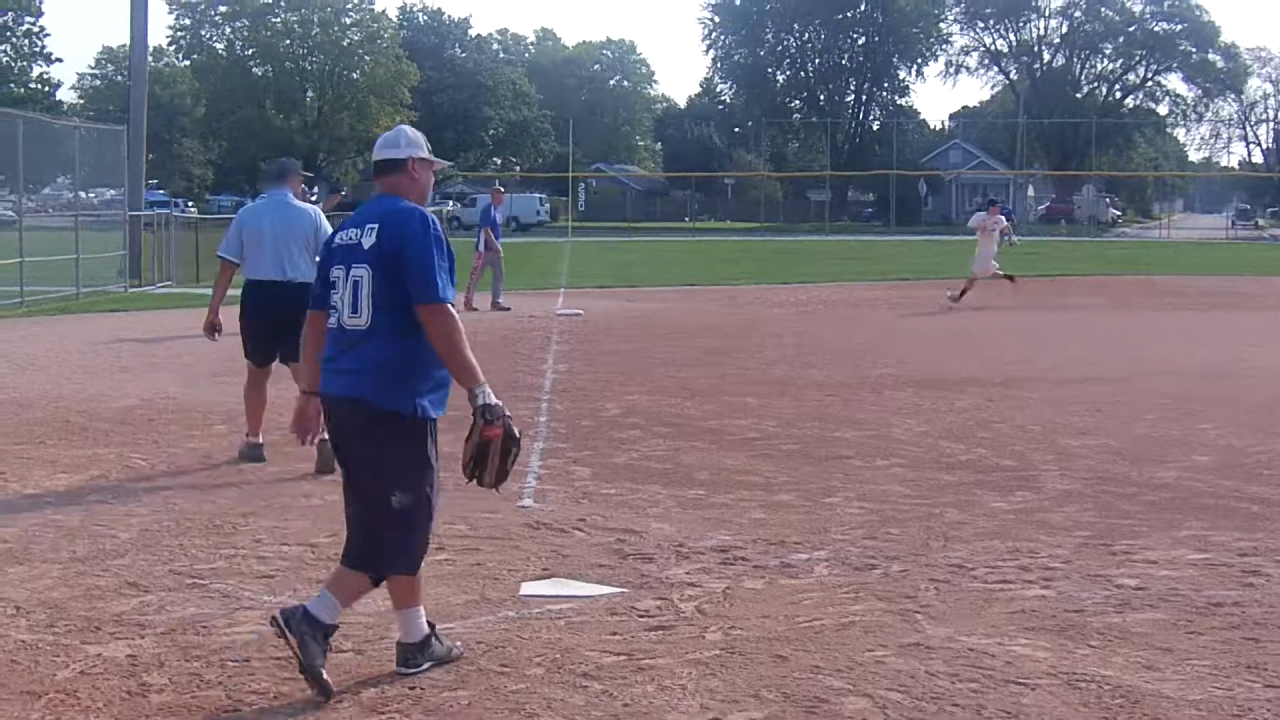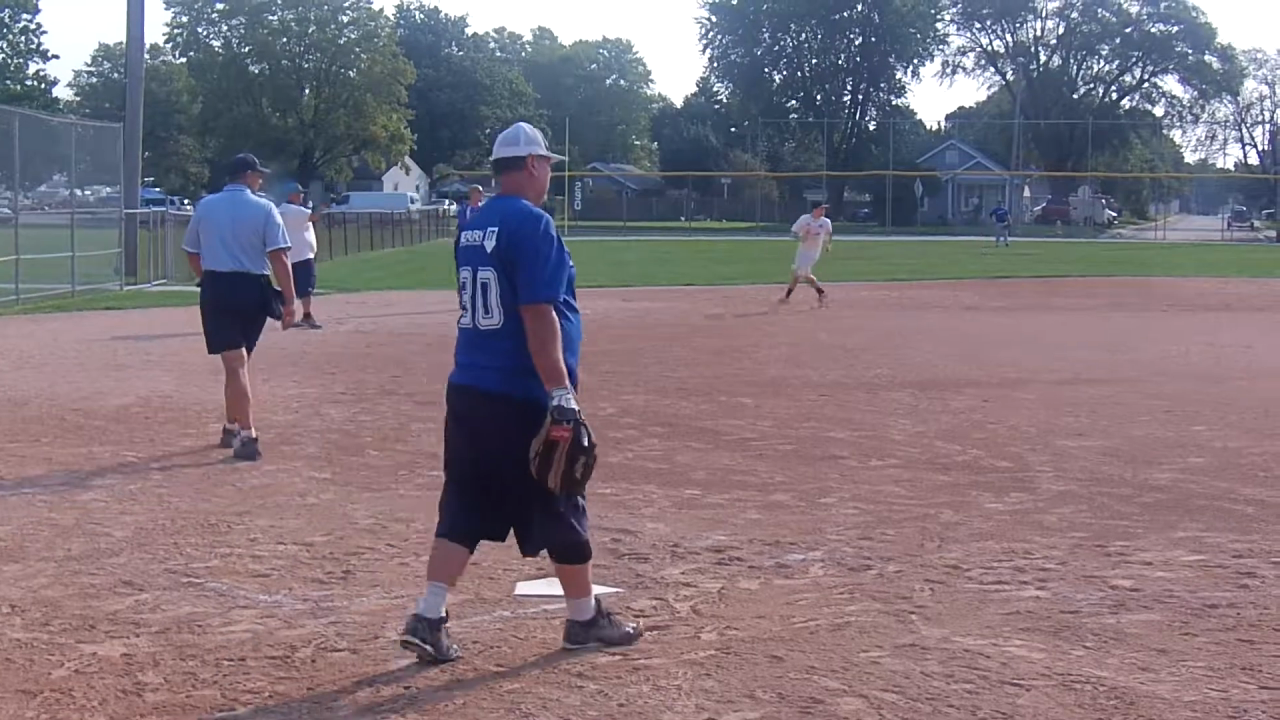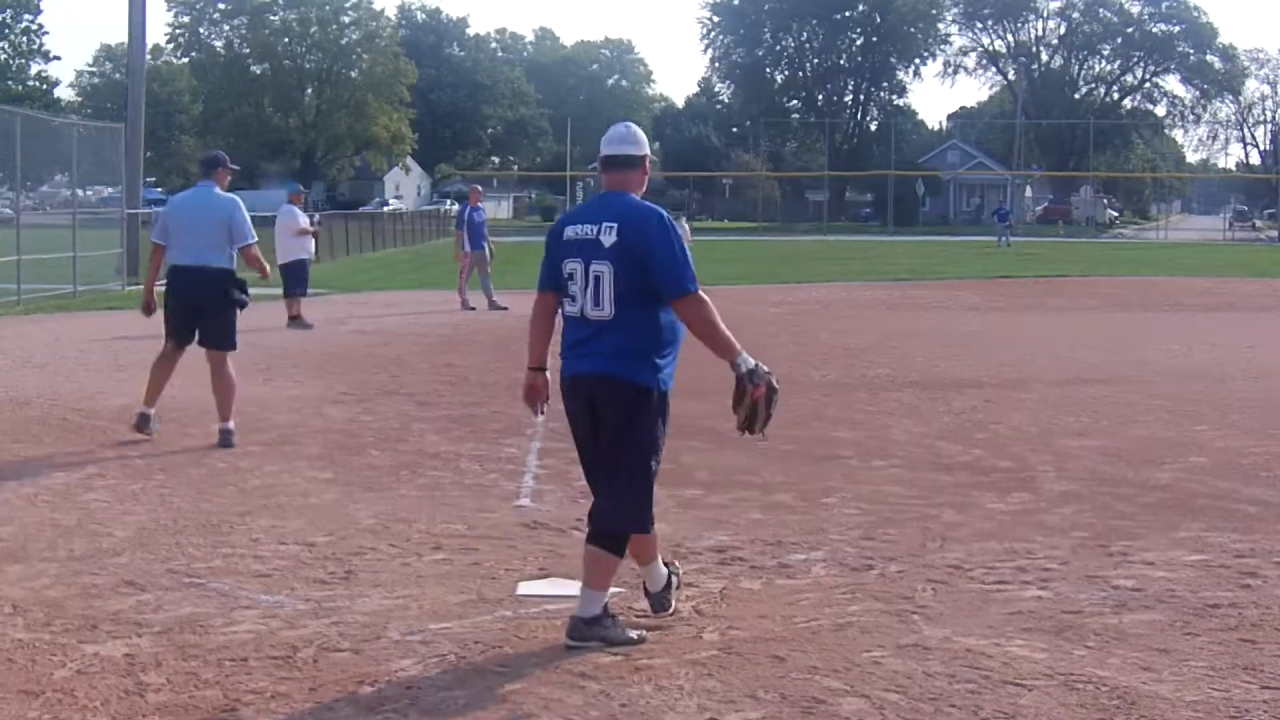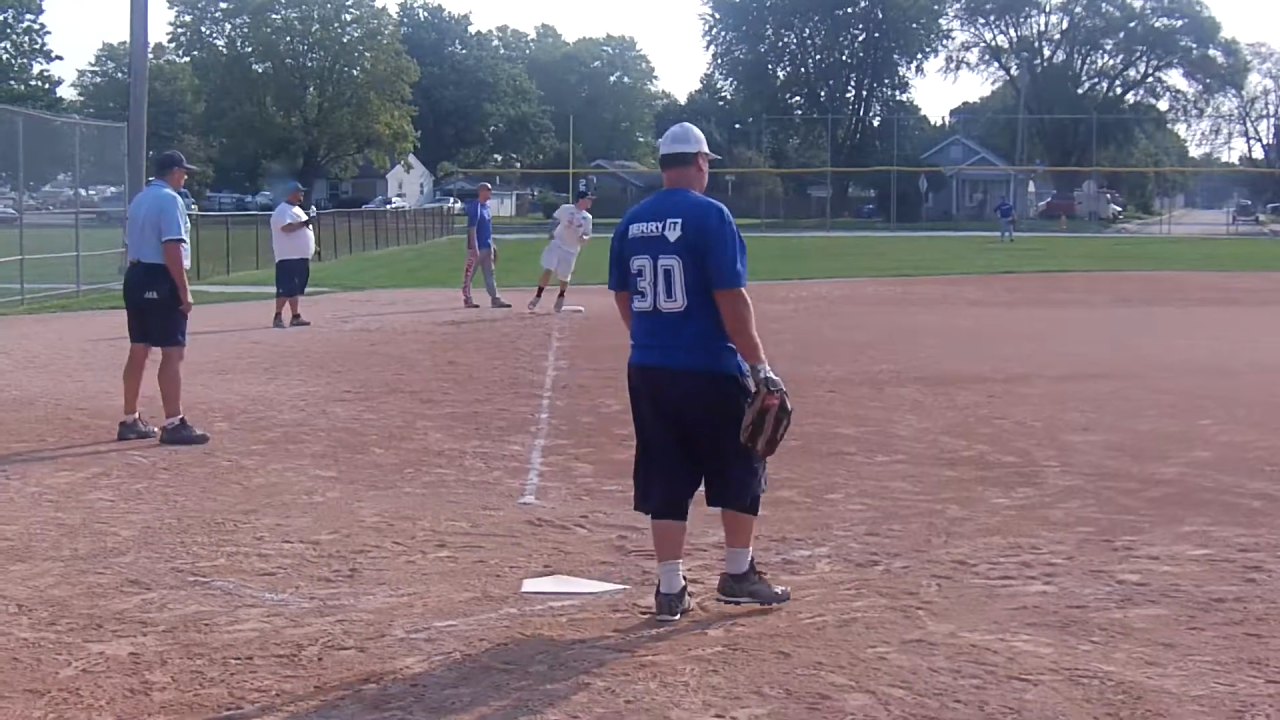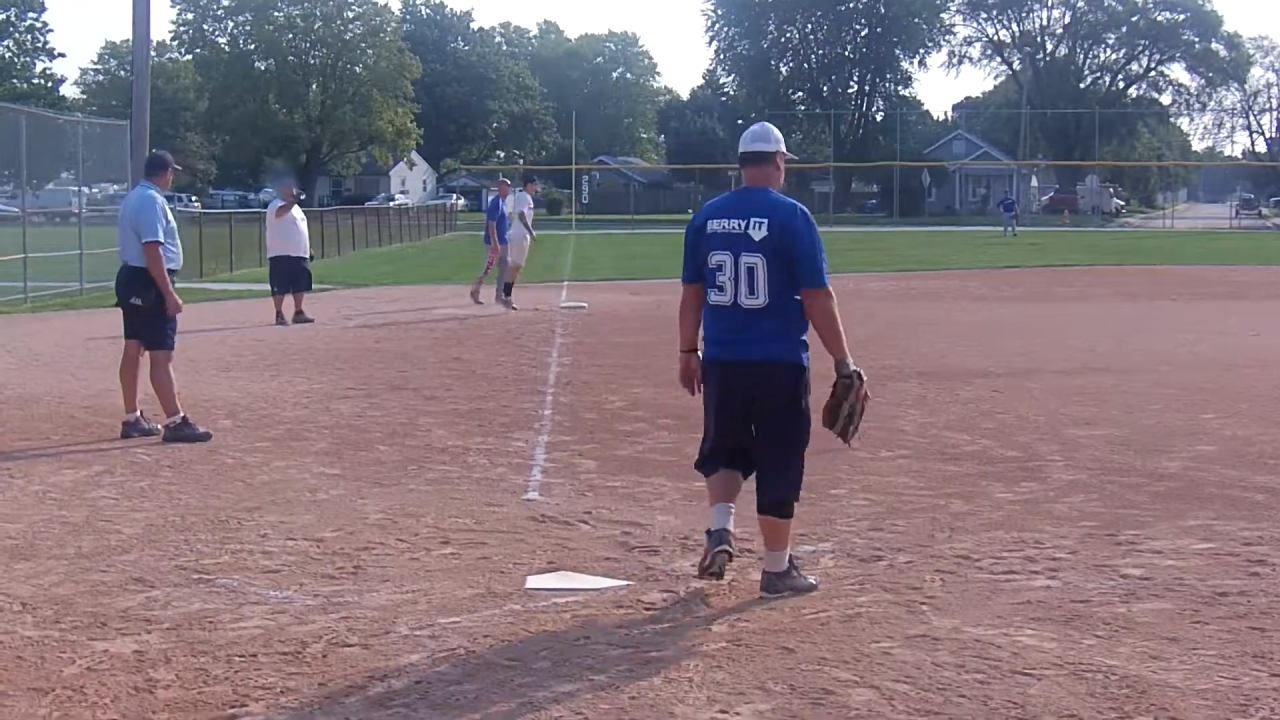
dt=0.5s
person 1, frame 1
left shoulder: (344, 231)
right shoulder: (415, 223)
left elbow: (317, 320)
right elbow: (437, 317)
left wrist: (310, 392)
right wrist: (480, 389)
left hip: (342, 397)
right hip: (395, 403)
left knee: (400, 519)
right knee: (390, 530)
left ankle: (415, 638)
right ankle: (311, 618)
person 1, frame 2
left shoulder: (471, 228)
right shoulder: (533, 224)
right elbow: (540, 317)
right wrist: (561, 393)
left hip: (469, 389)
right hip: (525, 395)
left knee: (467, 509)
right knee: (557, 509)
left ankle: (427, 617)
right ankle: (584, 618)
person 1, frame 3
left shoulder: (567, 224)
right shoulder: (650, 221)
left elbow: (545, 303)
right elbow: (689, 304)
left wrist: (536, 369)
right wrist: (739, 359)
left hip: (579, 378)
right hip: (634, 379)
left knee: (619, 486)
right knee: (622, 494)
left ankle: (656, 582)
right ankle: (589, 615)
person 1, frame 4
left shoulder: (631, 222)
right shoulder: (711, 215)
left elbow: (624, 300)
right elbow: (731, 300)
right wrist: (760, 366)
left hip: (648, 370)
right hip: (710, 370)
left knee: (663, 481)
right knee: (740, 469)
left ankle: (669, 589)
right ankle: (738, 574)
person 1, frame 5
left shoulder: (706, 216)
right shoulder: (792, 216)
left elbow: (692, 293)
right elbow: (818, 298)
left wrist: (689, 352)
right wrist: (844, 362)
left hip: (720, 361)
right hip: (778, 363)
left knee: (724, 453)
right knee: (779, 464)
left ankle: (719, 529)
right ankle: (777, 569)
person 2, frame 1
left shoulder: (247, 214)
right shoulder: (311, 214)
left elbow: (227, 267)
left wrist: (213, 311)
left hip: (259, 299)
right hip: (301, 299)
left knee: (258, 373)
left ankle: (253, 442)
right ankle: (323, 437)
person 2, frame 2
left shoulder: (205, 207)
right shoulder: (265, 208)
left elbow: (193, 255)
right elbow: (278, 258)
right wrist: (289, 300)
left hip: (217, 289)
right hip: (254, 291)
left knee: (235, 364)
right knee: (241, 360)
left ankle: (246, 433)
right ankle: (233, 429)
person 2, frame 3
left shoulder: (175, 203)
right shoulder: (231, 203)
left elbow: (158, 250)
right elbow: (248, 251)
left wrist: (148, 292)
right wrist: (264, 268)
left hip: (181, 282)
right hip: (217, 285)
left knee: (171, 350)
right knee: (219, 359)
left ankle: (146, 413)
right ankle: (226, 428)
person 2, frame 4
left shoulder: (139, 199)
right shoulder: (170, 200)
right elbow: (172, 250)
right wrist: (184, 290)
left hip: (136, 278)
right hip: (160, 281)
left knee: (138, 352)
right knee: (173, 353)
left ankle: (130, 421)
right ankle: (173, 424)
person 2, frame 5
left shoulder: (132, 198)
right shoulder: (152, 201)
right elbow: (152, 251)
right wrist: (170, 293)
left hip: (129, 279)
right hip: (148, 283)
left knee: (132, 350)
right knee: (161, 355)
left ankle: (132, 419)
right ankle: (175, 422)
